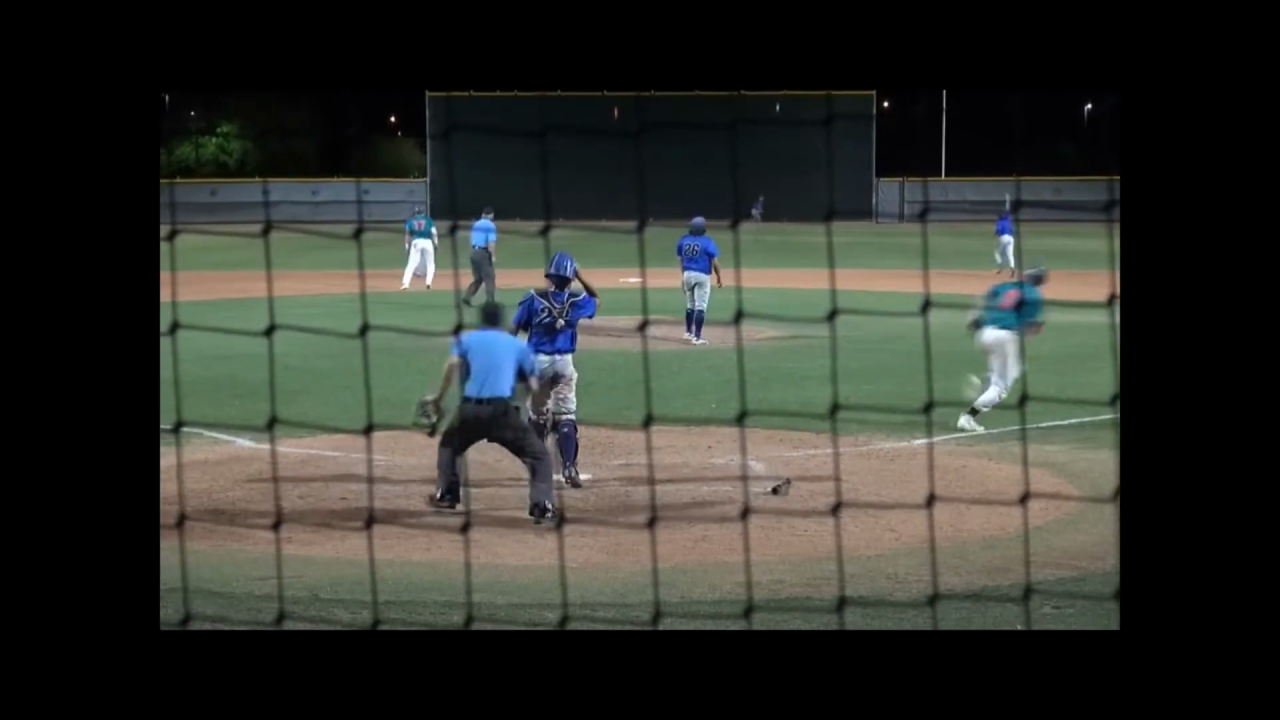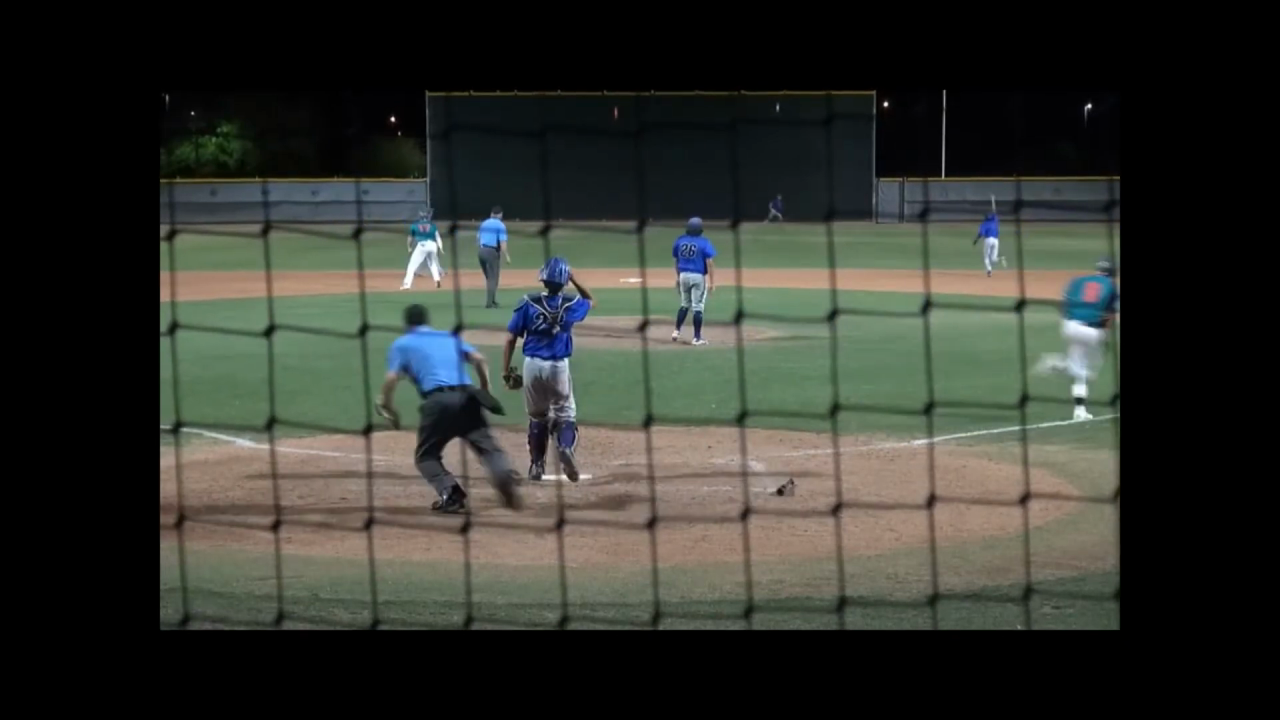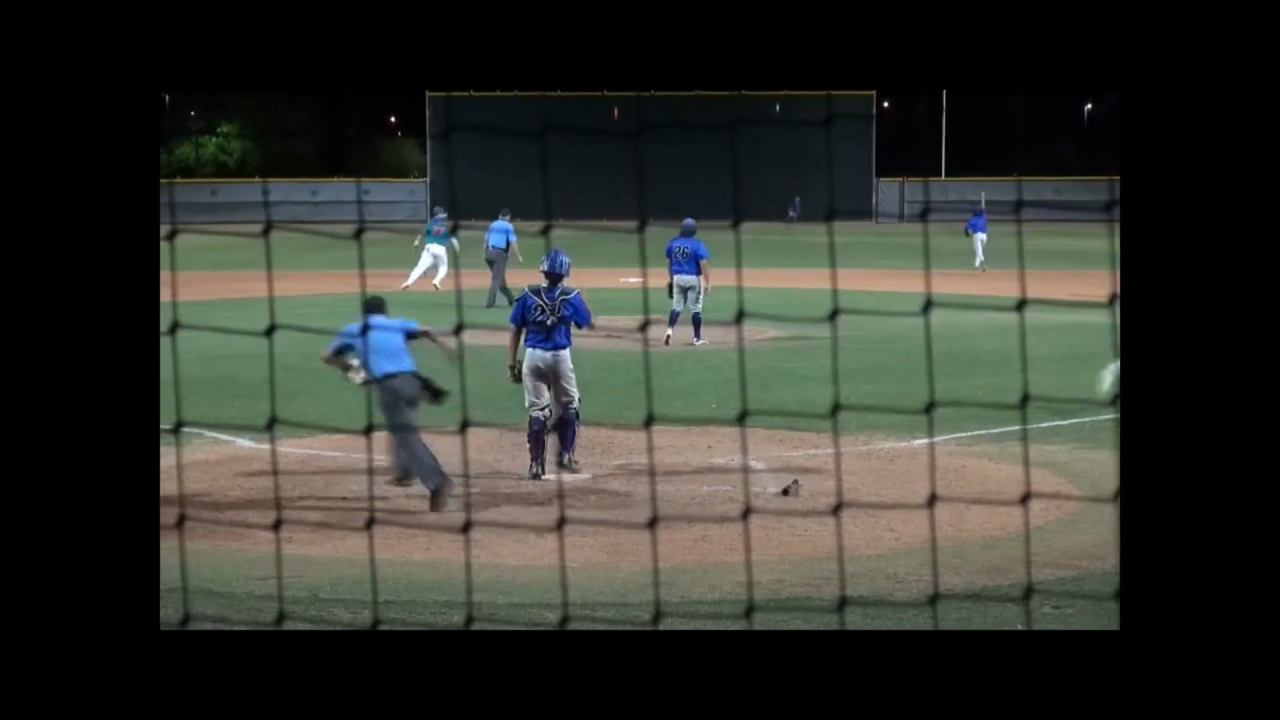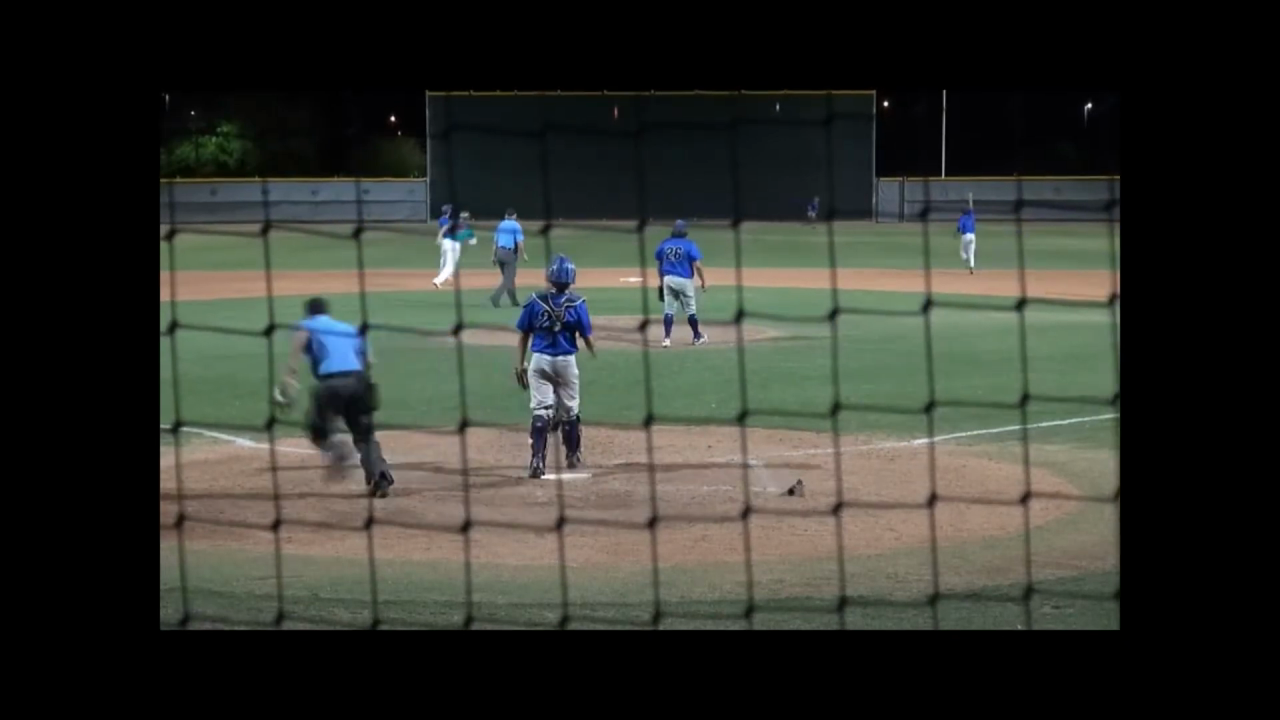
dt=0.2s
person 1, frame 1
left shoulder: (534, 298)
right shoulder: (577, 300)
left elbow: (514, 332)
right elbow: (596, 300)
right wrist: (580, 278)
left hip: (537, 362)
right hip: (563, 363)
left knee: (538, 415)
right knee: (566, 417)
right ankle: (569, 468)
person 1, frame 2
left shoulder: (528, 303)
right shoulder: (572, 303)
left elbow: (511, 340)
right elbow: (591, 301)
left wrist: (507, 371)
right wrist: (574, 281)
left hip: (533, 365)
right hip: (559, 366)
left knee: (537, 416)
right knee: (565, 417)
left ankle: (537, 466)
right ankle: (566, 449)
person 1, frame 3
left shoulder: (528, 295)
right shoulder: (572, 297)
left elbow: (516, 331)
right elbow: (588, 325)
left wrist: (512, 362)
right wrist: (582, 301)
left hip: (533, 357)
right hip: (560, 356)
left knee: (537, 411)
right knee: (568, 407)
left ankle: (537, 464)
right ankle: (566, 455)
person 1, frame 4
left shoulder: (535, 301)
right shoulder: (577, 304)
left elbow: (523, 336)
right elbow: (587, 339)
left wrist: (520, 365)
right wrist: (592, 349)
left hip: (539, 361)
right hip: (566, 362)
left knee: (540, 410)
right knee: (569, 412)
left ankle: (538, 461)
right ankle: (572, 456)
person 2, frame 1
left shoulder: (466, 338)
right shoulder: (518, 345)
left elbow: (452, 364)
right elbow: (533, 387)
left wrist: (438, 395)
left hip: (471, 408)
right hip: (502, 410)
left knee: (448, 446)
right knee: (538, 456)
left ankle: (447, 495)
right ankle: (542, 506)
person 2, frame 2
left shoulder: (401, 344)
right shoulder: (449, 337)
left elbow: (392, 378)
right elbow: (478, 359)
left wrist: (385, 403)
right wrist: (485, 388)
left hip: (438, 401)
right hip: (465, 397)
left knee: (426, 456)
right knee: (486, 446)
left ankle: (452, 496)
right ankle: (504, 475)
person 2, frame 3
left shoulder: (352, 330)
right shoulder: (399, 324)
left elbow: (328, 356)
right elbow: (423, 331)
left wrist: (349, 367)
right wrist: (445, 347)
left hip: (388, 385)
right hip: (412, 382)
left knee: (407, 439)
right knee: (406, 436)
left ankle: (438, 483)
right ankle: (404, 471)
person 2, frame 4
left shoulder: (306, 325)
right shoulder: (351, 329)
left elbow: (301, 335)
right elbow: (368, 361)
left wrist: (291, 372)
left hip: (330, 384)
right hip: (357, 382)
left knee: (317, 429)
right knee: (364, 434)
left ankle: (337, 452)
right ankle: (380, 476)
